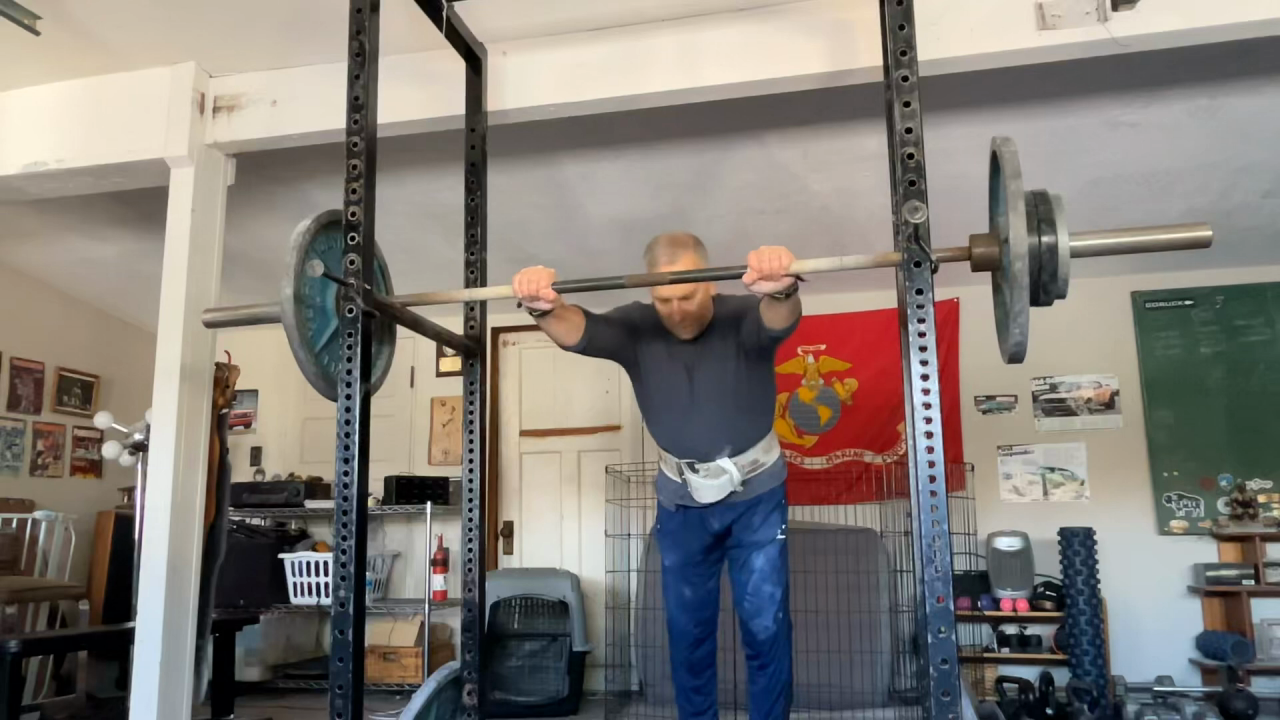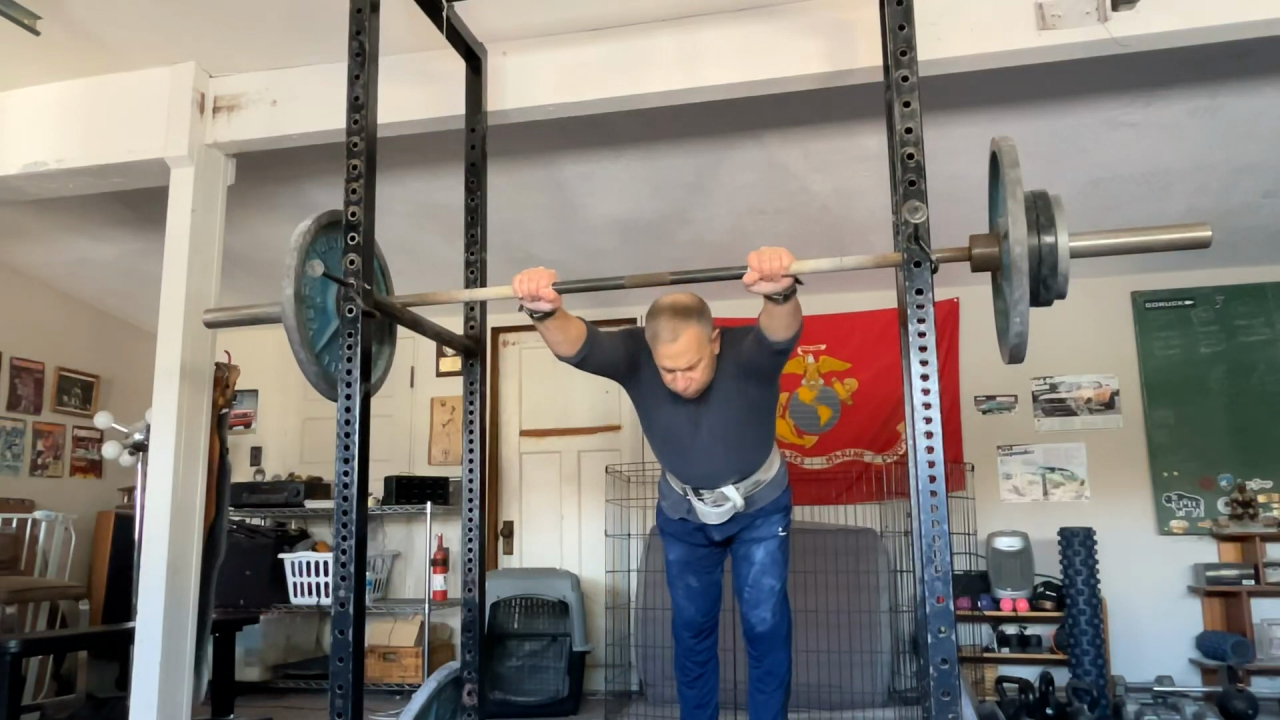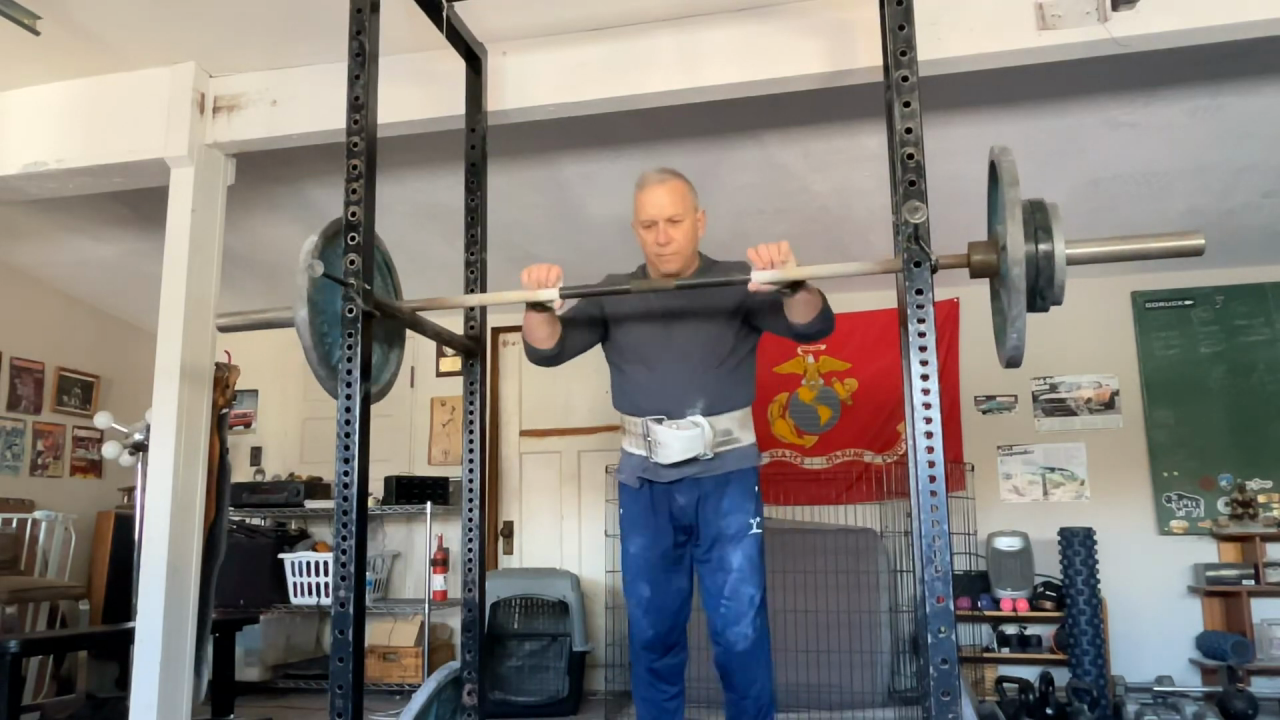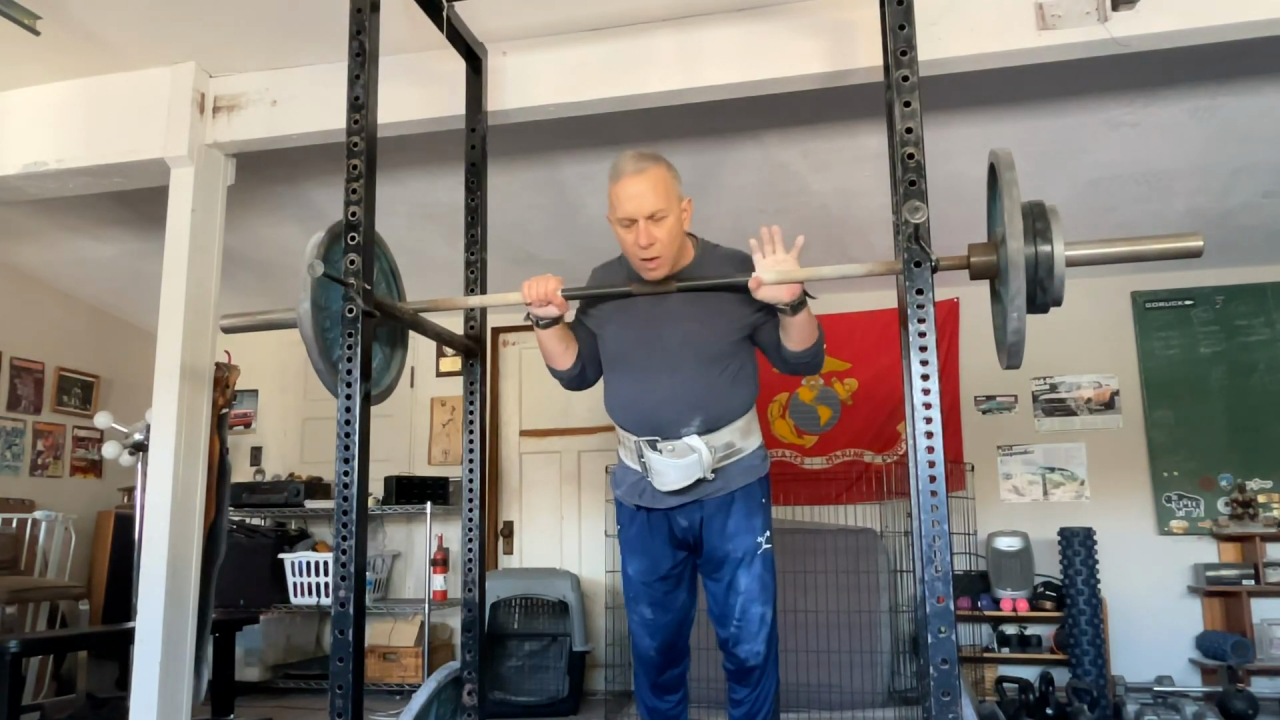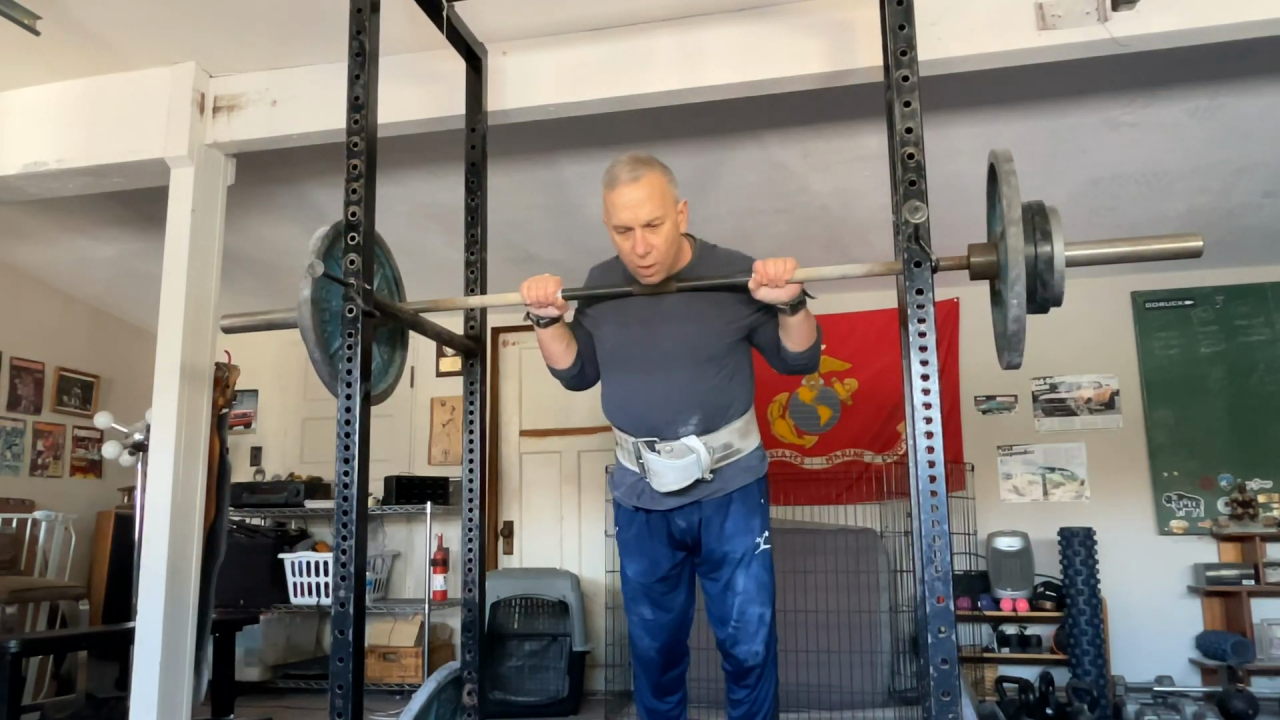
dt=1s
person 1, frame 1
left shoulder: (744, 317)
right shoulder: (636, 327)
left elbow: (780, 319)
right elbow: (576, 331)
left wrist: (779, 289)
right wrist: (544, 307)
left hip: (755, 496)
right hip: (681, 502)
left knee: (764, 624)
right knee: (687, 628)
person 1, frame 2
left shoulder: (749, 354)
right shoulder: (635, 357)
left elbow: (783, 332)
right elbow: (576, 344)
left wrist: (780, 292)
right wrist: (544, 312)
left hip: (759, 507)
right hip: (684, 513)
left knee: (764, 620)
right knee: (691, 625)
person 1, frame 3
left shoulder: (736, 286)
right shoulder: (614, 295)
left elbow: (815, 324)
right elbow: (546, 350)
left wrist: (789, 284)
right wrist: (539, 304)
left hip: (724, 474)
right hip: (645, 483)
left knee: (738, 632)
right knee: (653, 635)
person 1, frame 4
left shoulder: (737, 273)
right shoulder: (603, 286)
left elbow: (803, 361)
right elbow: (576, 373)
left wrist: (790, 303)
right wrist: (547, 320)
left hip: (731, 484)
right hip: (643, 491)
left knee: (749, 640)
right knee: (654, 643)
person 1, frame 5
left shoulder: (735, 274)
right shoulder: (601, 286)
left elbow: (800, 361)
right elbow: (577, 373)
left wrist: (790, 304)
right wrist: (547, 319)
left hip: (729, 486)
right hip: (641, 493)
left knee: (748, 641)
right knee: (653, 643)
